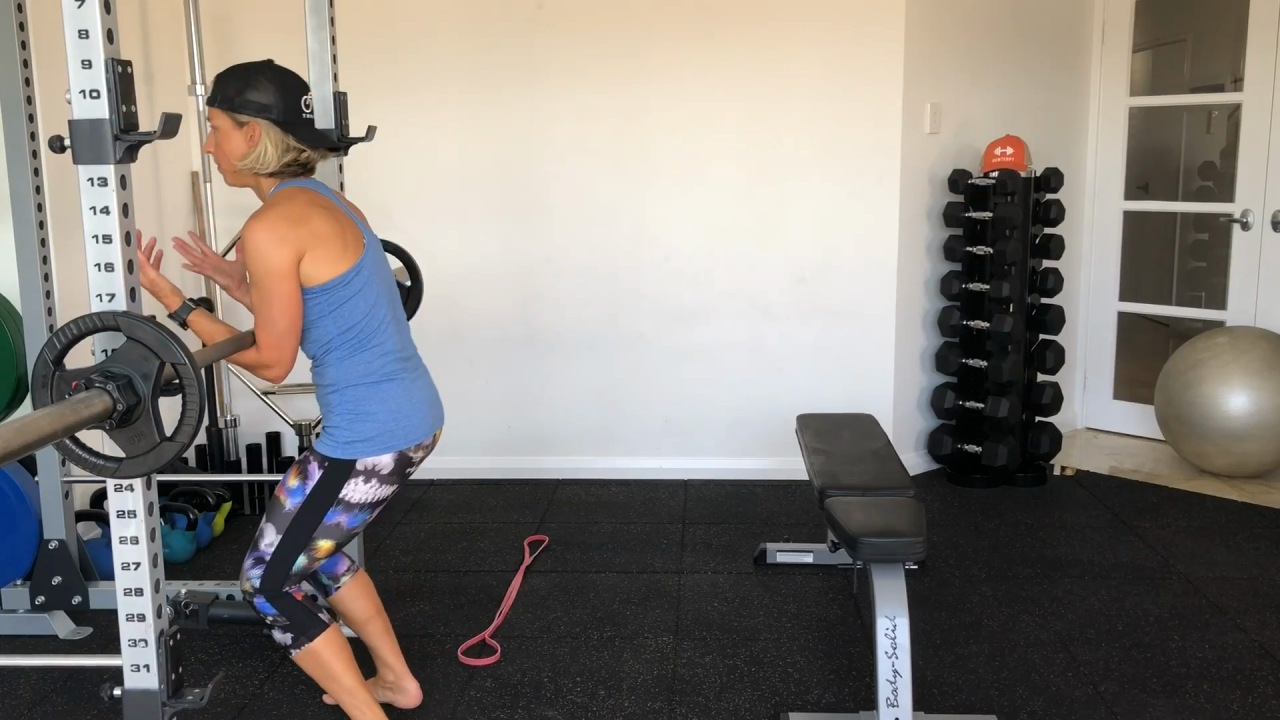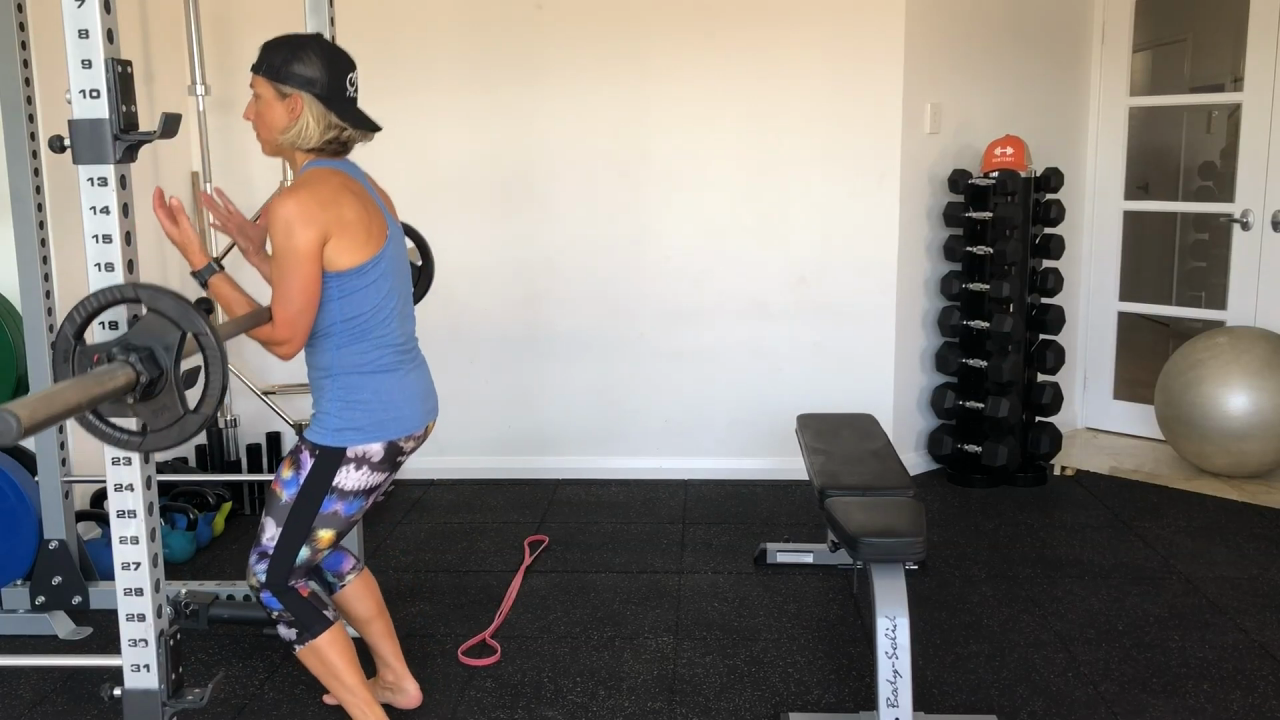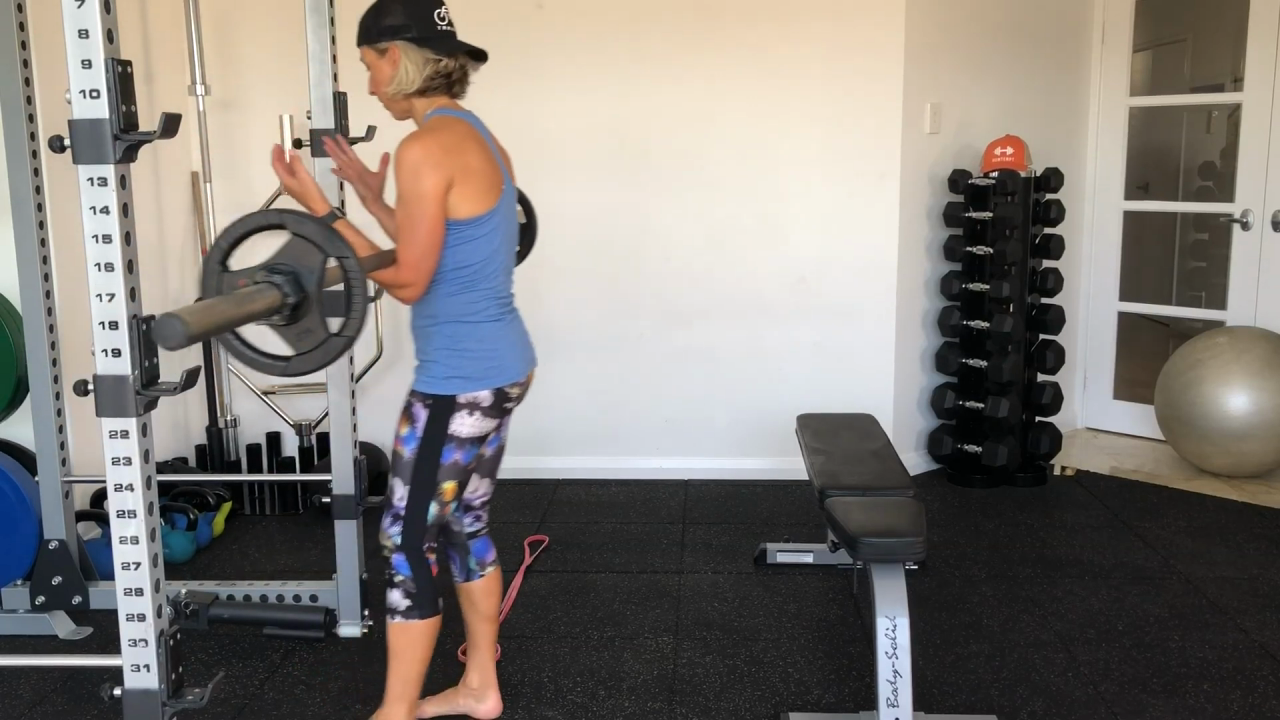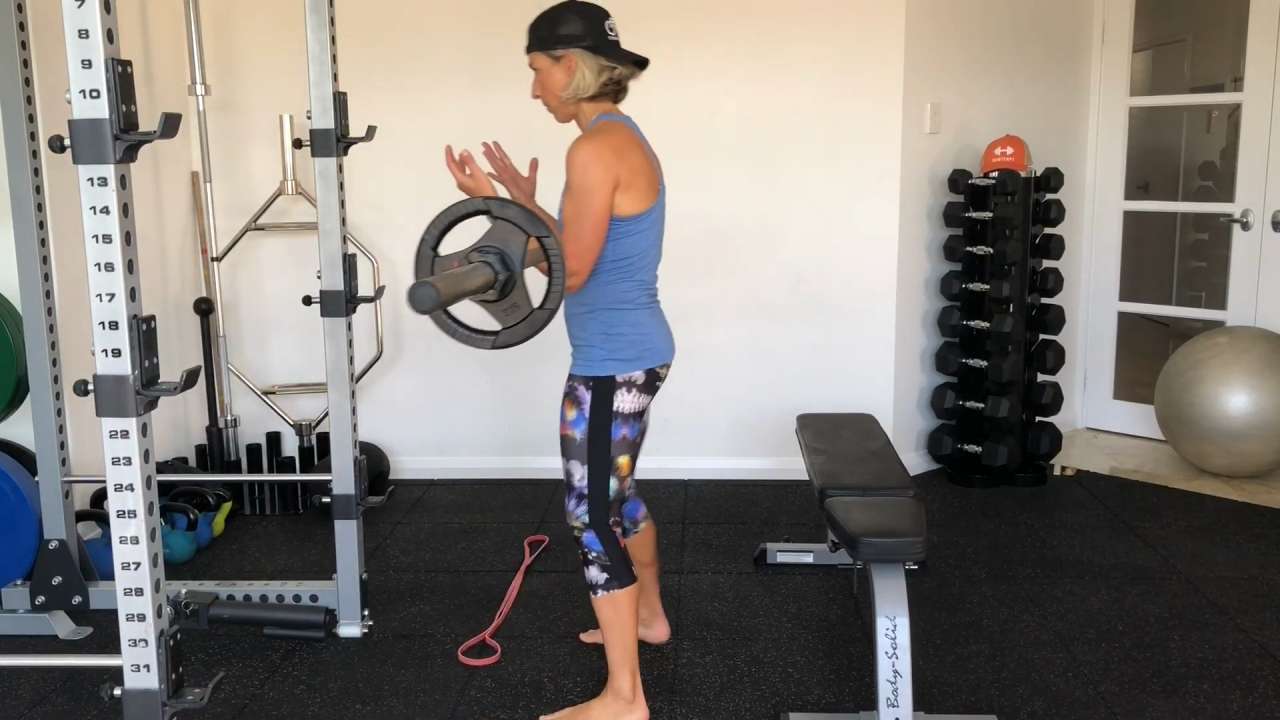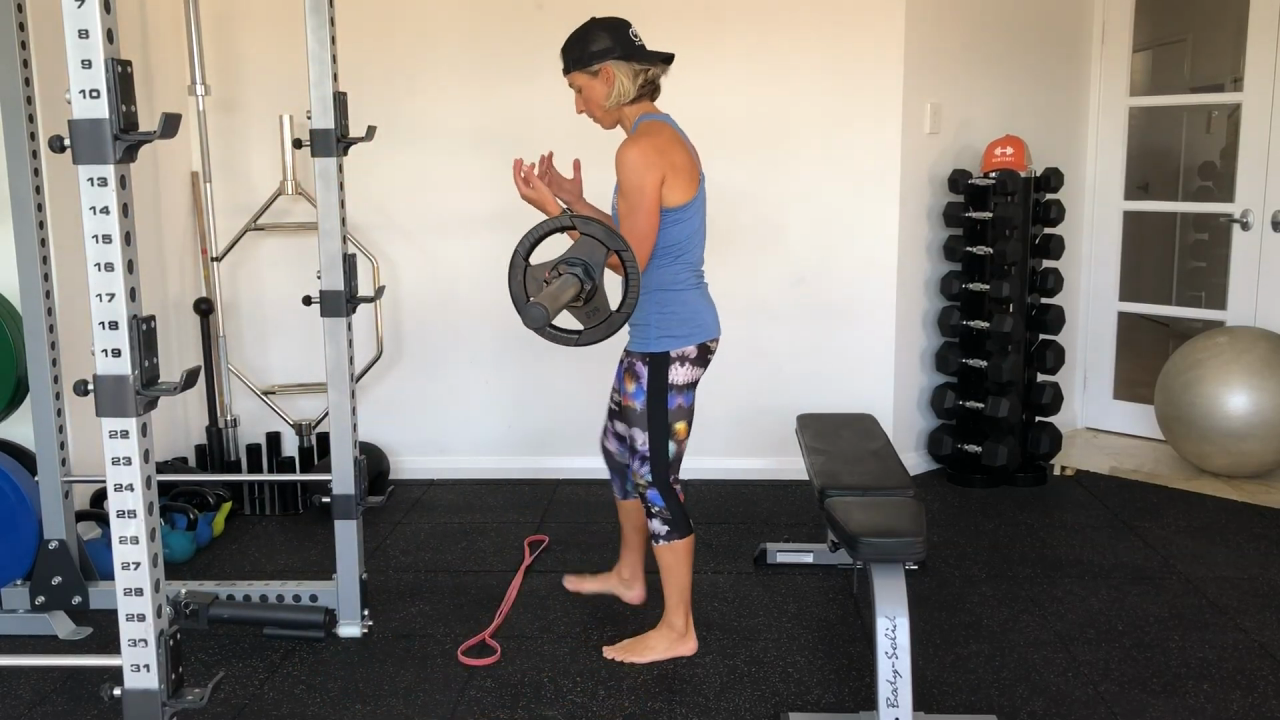
dt=1s
person 1, frame 1
left shoulder: (272, 226)
right shoulder: (324, 204)
left elbow: (272, 361)
left wrist: (172, 301)
right wrist: (237, 284)
left hip: (369, 437)
right hip: (410, 417)
left knee: (268, 581)
right knee: (311, 547)
person 1, frame 2
left shoulder: (300, 203)
right shoulder: (357, 186)
left elbow: (286, 337)
left wrist: (199, 261)
right wrist: (255, 249)
left hip: (359, 424)
right hip: (403, 408)
left knee: (275, 575)
right knee: (312, 544)
person 1, frame 3
left shoulder: (426, 148)
right shoulder: (474, 136)
left elbow: (409, 280)
left wrist: (321, 208)
right wrist: (372, 198)
left hip: (460, 378)
right hip: (498, 364)
left knee: (406, 543)
right knee: (462, 526)
person 1, frame 4
left shoulder: (595, 148)
right shoulder: (621, 138)
left elbow: (573, 271)
left wrist: (491, 205)
right wrist: (524, 202)
left hip: (613, 360)
right hip: (626, 350)
left knee: (592, 517)
right knee: (611, 493)
right ankle: (647, 616)
person 1, frame 5
left shoulder: (641, 149)
right shoulder: (661, 135)
left elbow: (630, 259)
left wrist: (551, 212)
right wrist: (575, 202)
left hip: (669, 337)
right hip: (664, 331)
left knee: (654, 478)
right knee: (622, 447)
left ankle: (677, 629)
right ankle: (629, 574)
